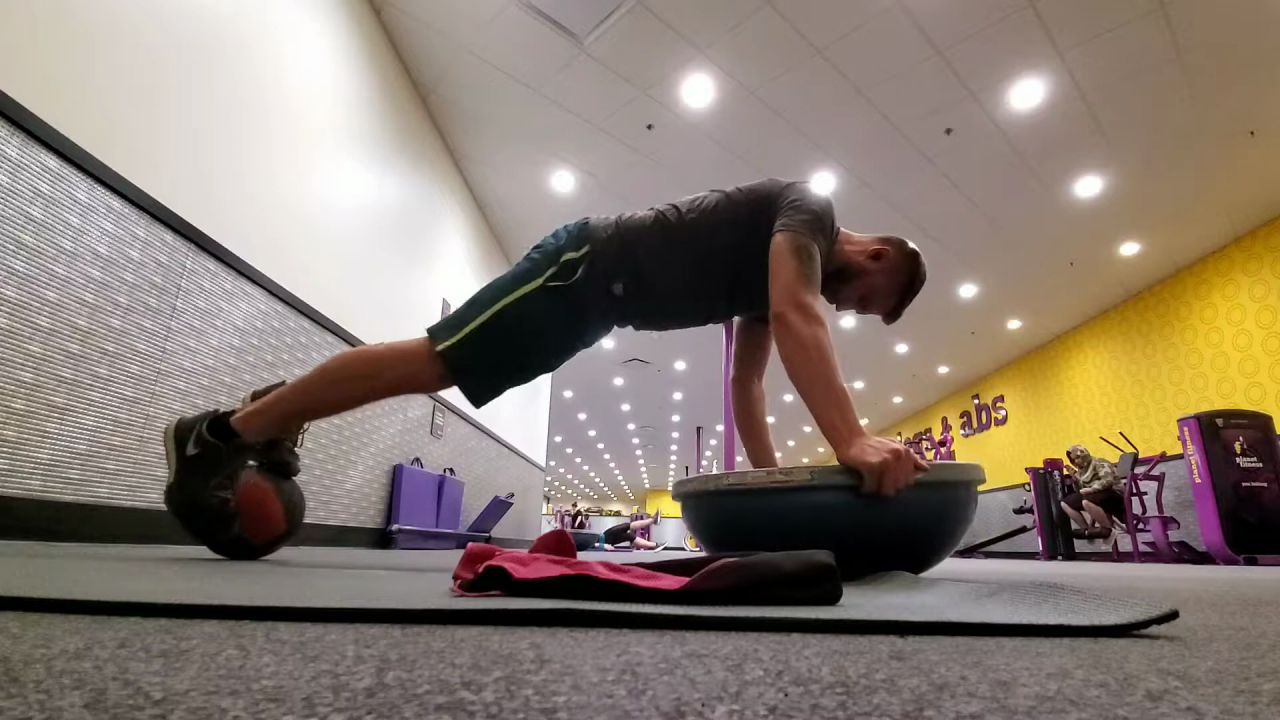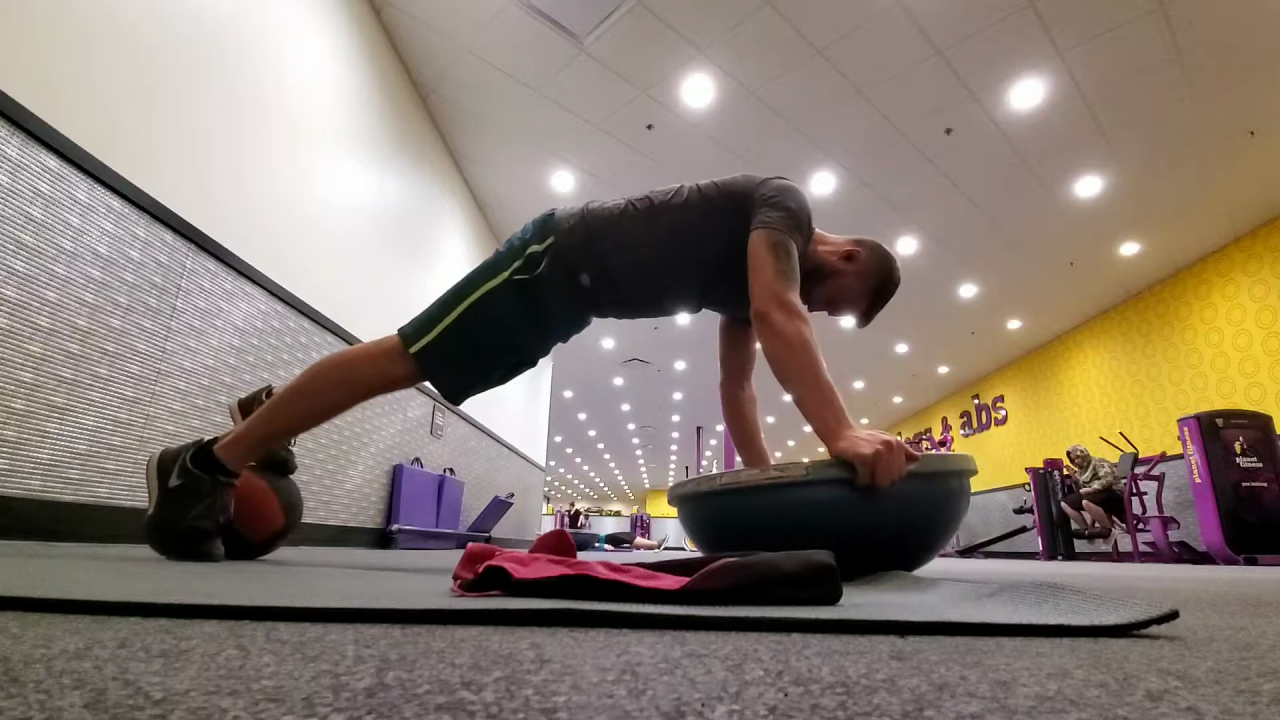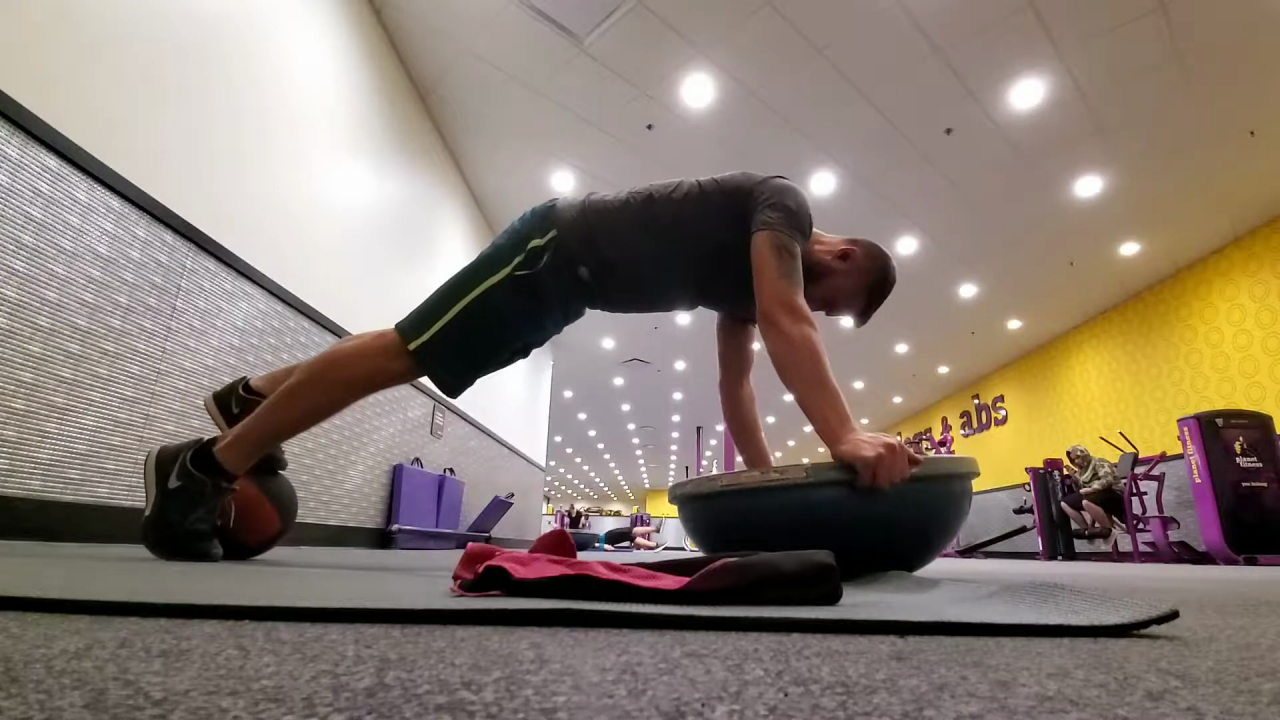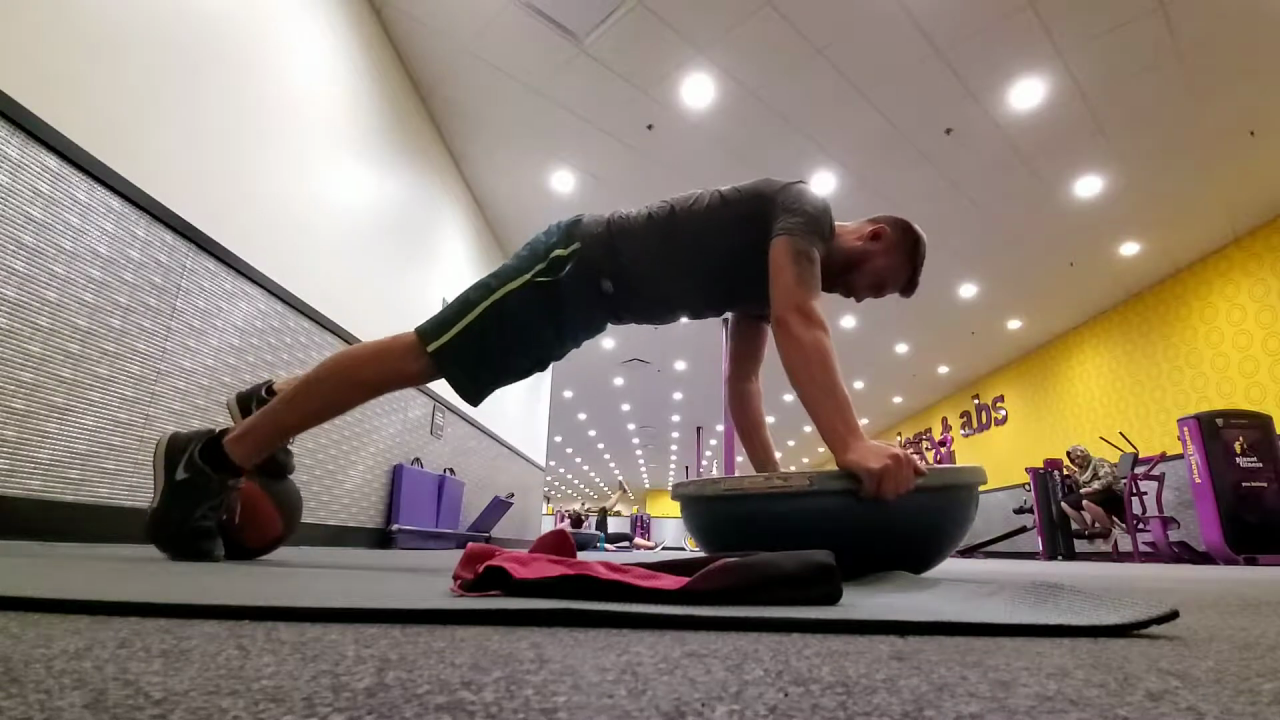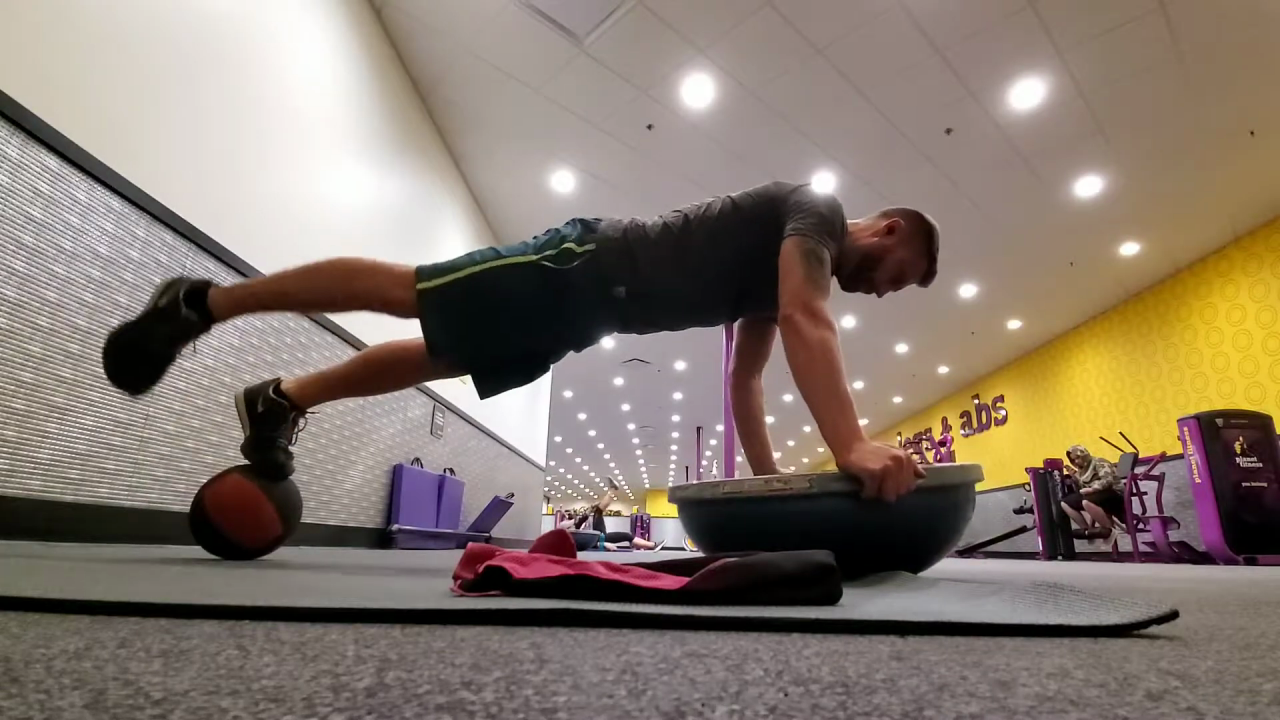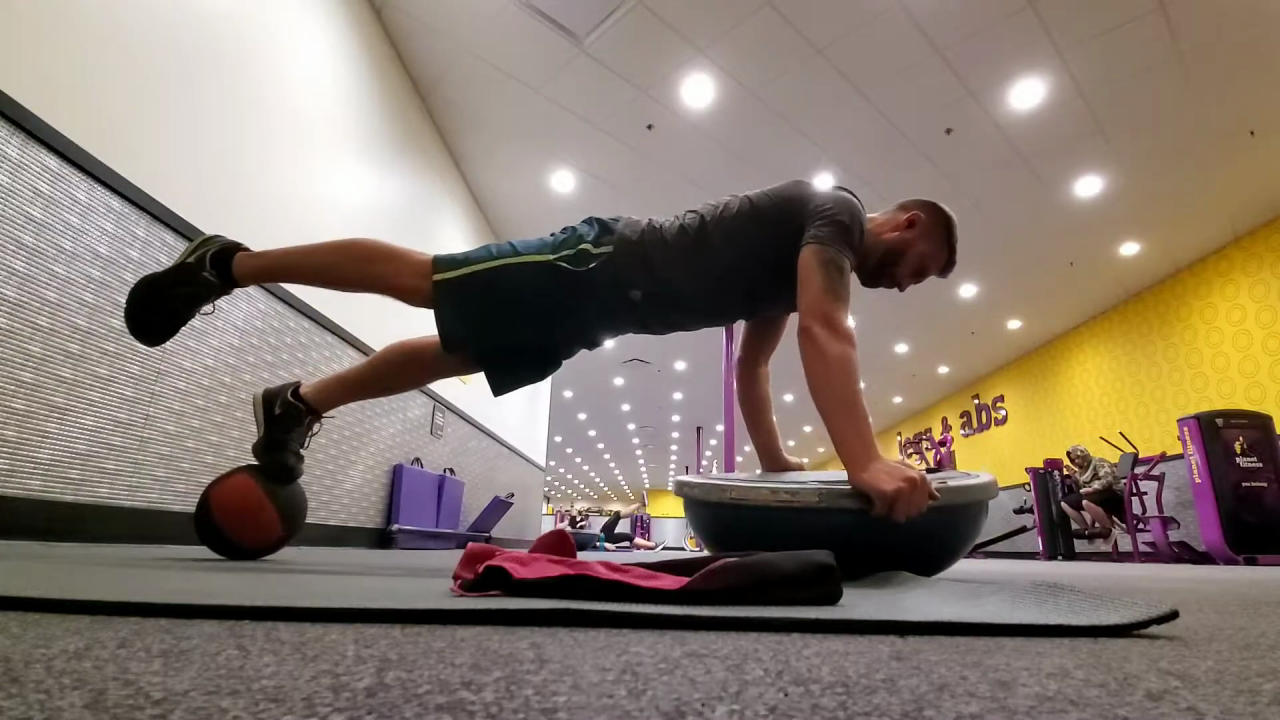
dt=0.4s
person 1, frame 1
left shoulder: (783, 267)
right shoulder: (808, 212)
left elbow: (744, 382)
right elbow: (796, 317)
left wrist: (772, 479)
right wrist: (850, 440)
left hip: (602, 296)
right hip: (588, 266)
left knee: (439, 359)
right knee: (433, 360)
left ankle: (278, 409)
right ankle: (225, 431)
person 1, frame 2
left shoulder: (758, 267)
right shoulder: (783, 208)
left elbow: (735, 385)
right elbow: (778, 317)
left wrist: (766, 482)
right wrist: (840, 433)
left hip: (576, 295)
right hip: (558, 259)
left knee: (412, 363)
right knee: (403, 357)
left ankle: (266, 410)
right ankle: (204, 463)
person 1, frame 3
left shoulder: (745, 280)
right shoulder: (783, 206)
left elbow: (734, 381)
right elbow: (785, 320)
left wrist: (767, 478)
right wrist: (844, 435)
left hip: (568, 283)
right hip: (556, 251)
left knee: (406, 352)
right knee: (402, 353)
left ankle: (249, 397)
right ankle: (204, 465)
person 1, frame 4
left shoulder: (770, 271)
right shoulder: (803, 211)
left elbow: (740, 381)
right elbow: (798, 324)
left wrist: (771, 478)
right wrist: (851, 445)
left hip: (594, 295)
right hip: (579, 265)
left knee: (424, 360)
right knee: (420, 353)
left ankle: (273, 400)
right ankle: (214, 456)
person 1, frame 5
left shoulder: (786, 271)
right shoulder: (816, 213)
left elbow: (744, 377)
right elbow: (807, 324)
left wrist: (768, 476)
right wrist: (852, 447)
left hip: (592, 309)
right hip: (586, 269)
left knee: (433, 358)
right knee: (401, 290)
left ankle: (283, 401)
right ankle: (199, 304)
person 1, frame 6
left shoulder: (806, 263)
right shoulder: (835, 213)
left elbow: (749, 365)
right elbow: (824, 335)
left wrist: (775, 464)
right wrist: (865, 463)
left hip: (604, 302)
right hip: (600, 266)
left knee: (450, 356)
right knee: (412, 277)
left ankle: (298, 403)
right ankle: (227, 264)
